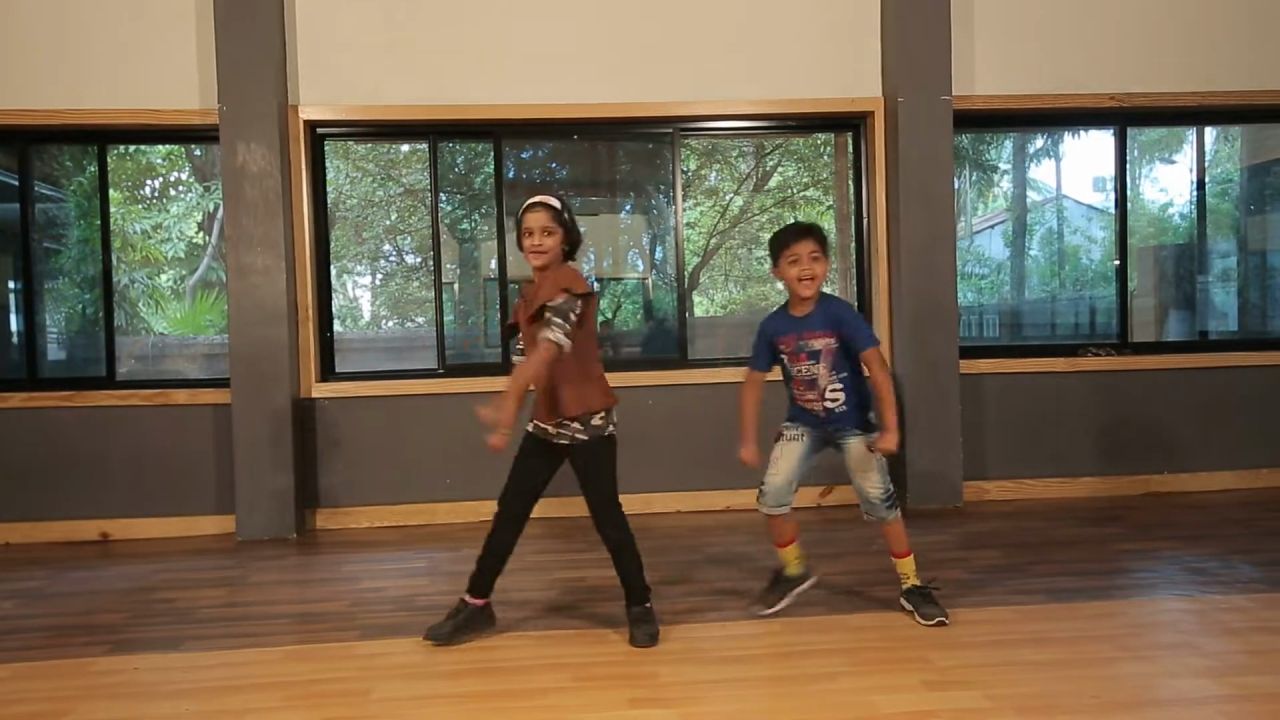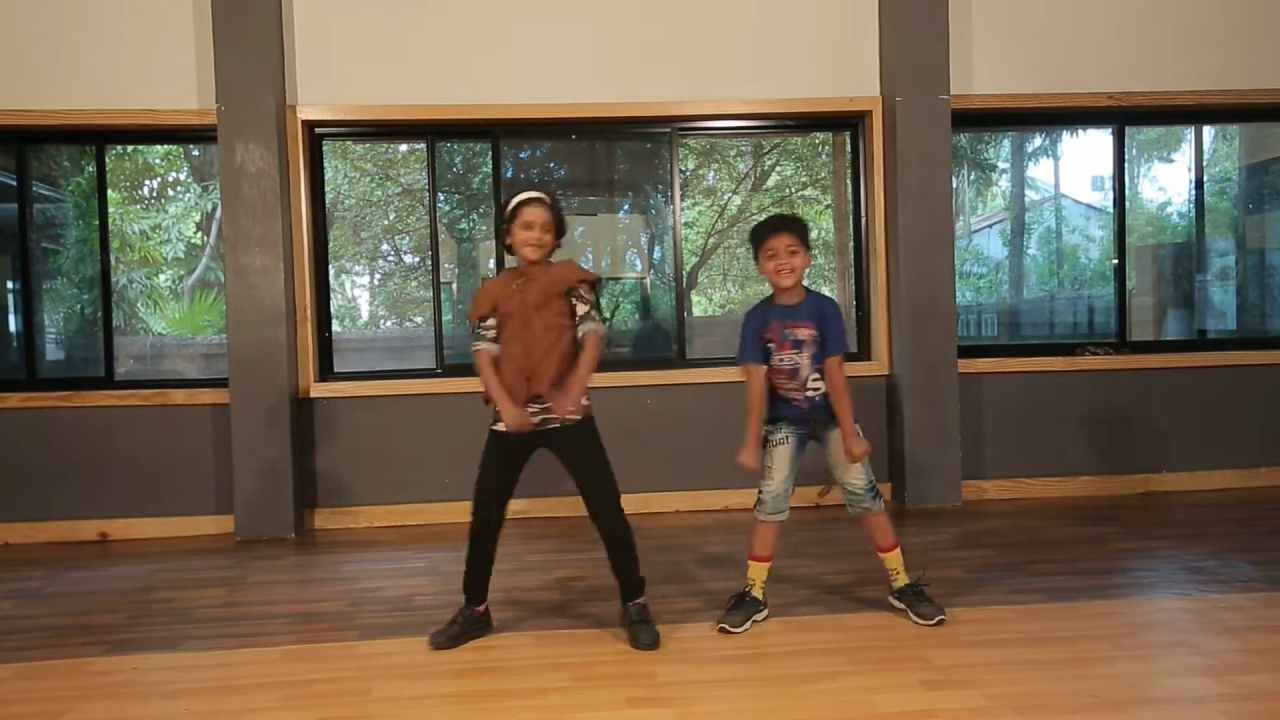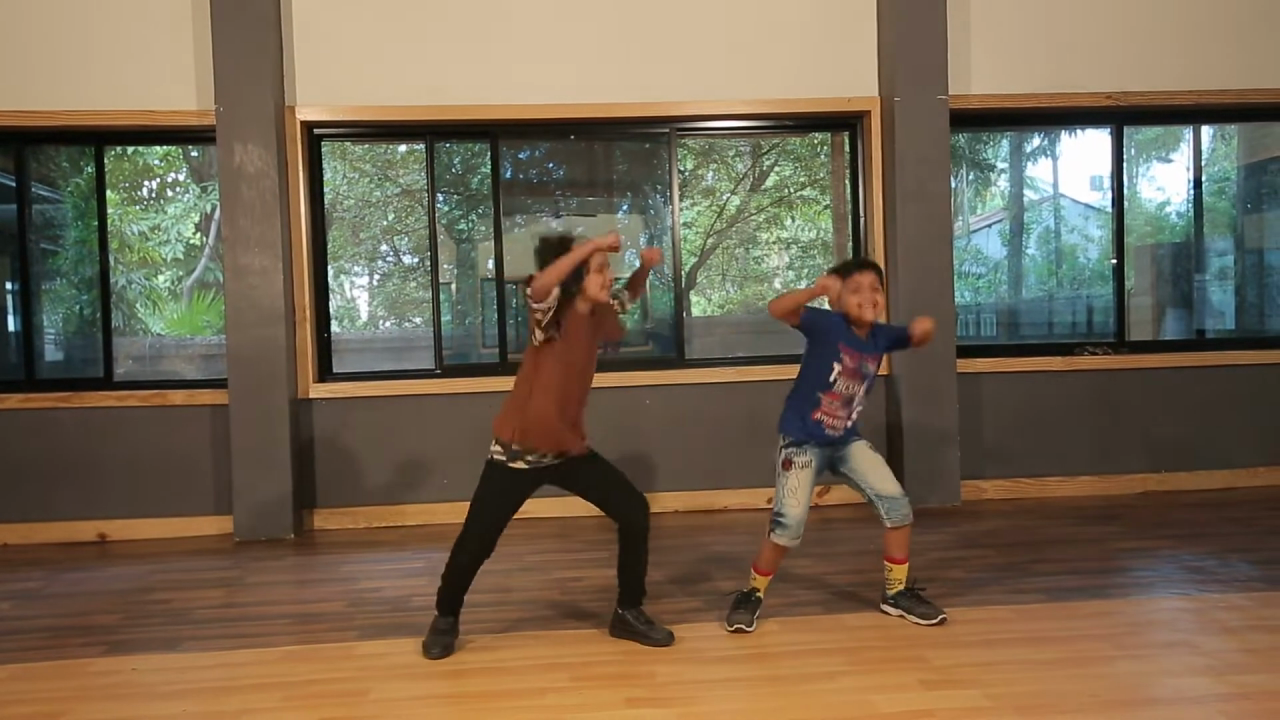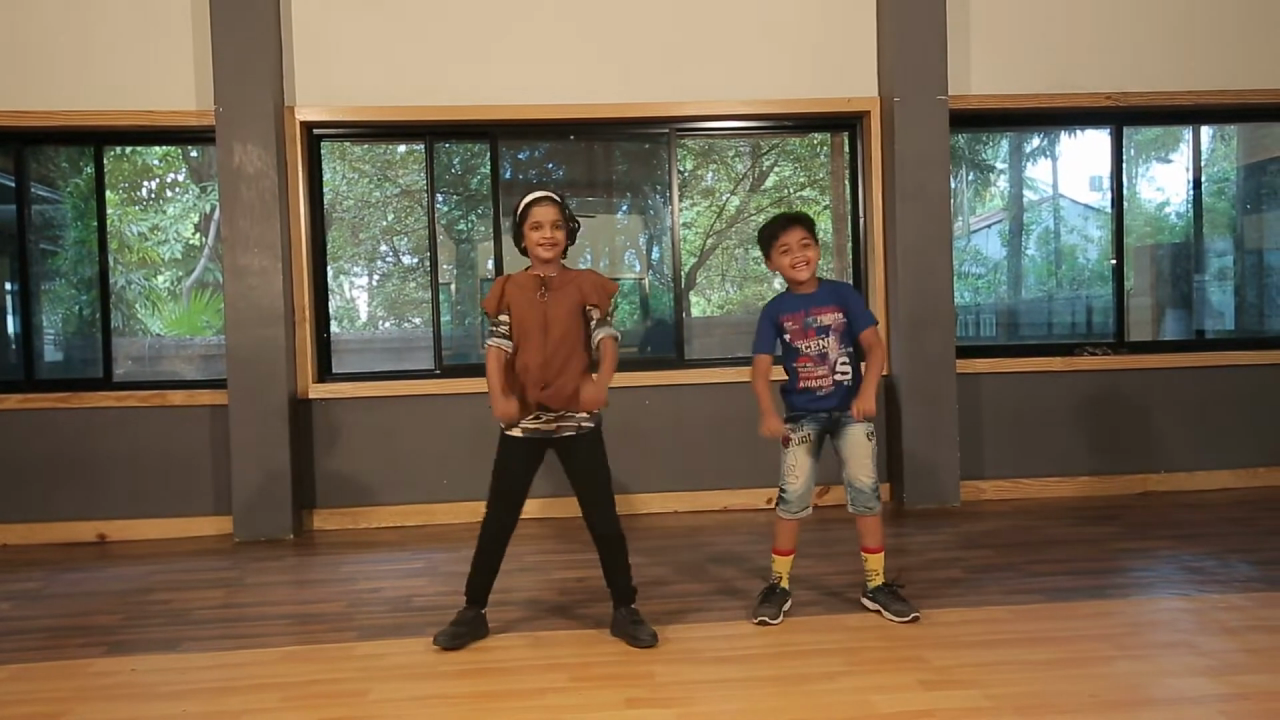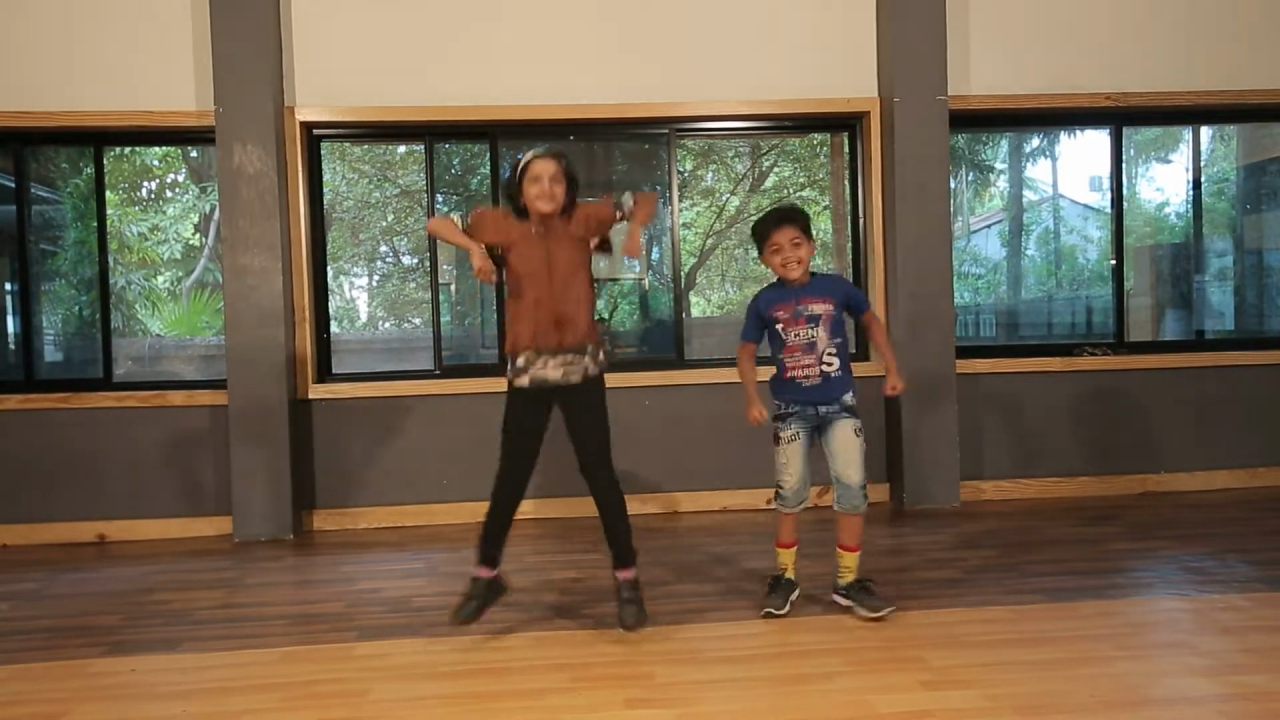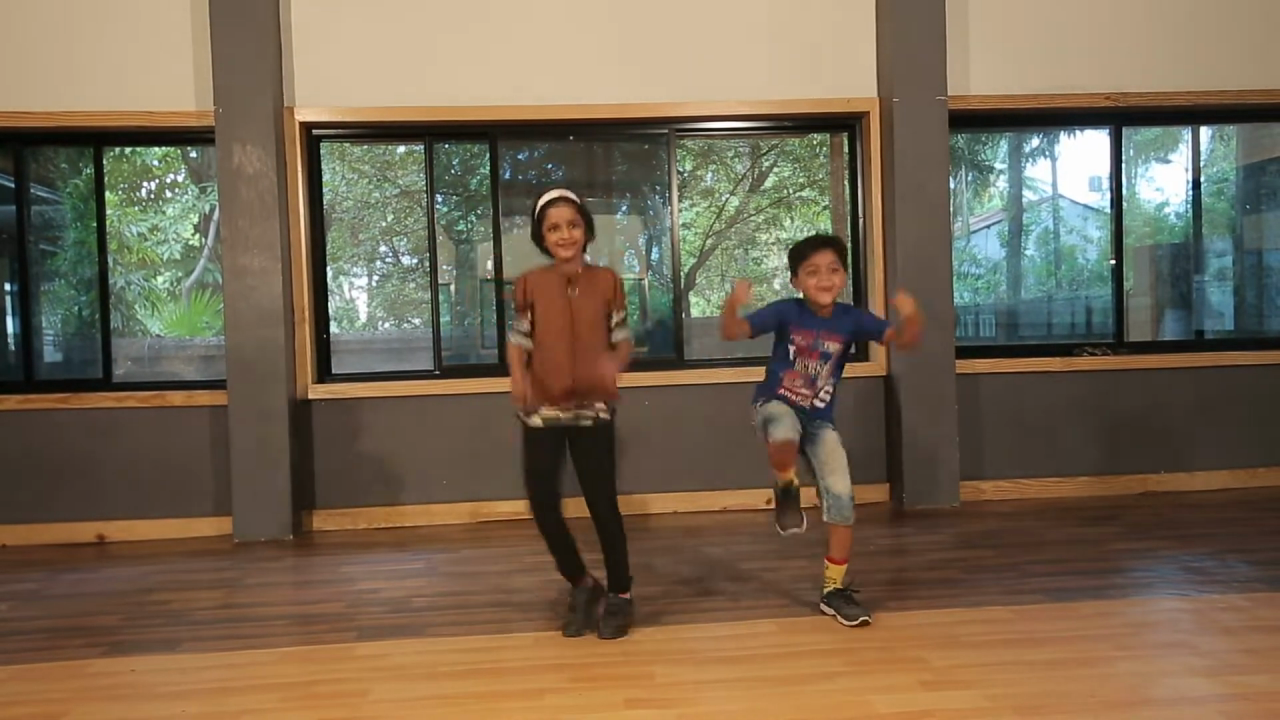
dt=0.4s
person 1, frame 1
left shoulder: (569, 288)
right shoulder: (529, 301)
left elbow: (550, 349)
right elbow: (528, 359)
left wrist: (506, 403)
right wrist: (505, 421)
left hip: (589, 421)
right hip: (548, 421)
left knee: (606, 515)
right knee: (512, 509)
left ankle: (640, 607)
right ankle: (475, 605)
person 1, frame 2
left shoulder: (569, 277)
right shoulder: (495, 291)
left elbow: (593, 336)
right elbow: (484, 353)
left wrist: (574, 385)
right wrist: (500, 400)
left hip: (567, 412)
right hip: (513, 417)
left knee: (607, 507)
right knee: (486, 512)
left ankle: (635, 604)
right ankle: (474, 610)
person 1, frame 3
left shoulder: (596, 315)
right shoulder: (550, 312)
left elbow: (628, 298)
right elbow: (540, 286)
left wrist: (644, 268)
right wrist: (588, 251)
left hip: (569, 450)
right hip: (517, 452)
left knee: (635, 512)
right knee: (477, 538)
left ankle: (629, 613)
right ankle: (445, 618)
person 1, frame 4
left shoulder: (588, 285)
right shoulder: (507, 290)
left elbow: (607, 338)
right elbow: (497, 348)
left wrist: (604, 378)
right wrist: (497, 393)
left hip: (578, 419)
right hip: (523, 419)
left knee: (603, 519)
right knee: (500, 520)
left ankle: (625, 611)
right ankle: (473, 612)
person 1, frame 5
left shoulder: (584, 221)
right shoulder: (504, 230)
left elbow: (644, 202)
right elbow: (436, 224)
left wrist: (638, 232)
right wrist: (471, 247)
left hip: (581, 369)
right hip: (528, 371)
left knee: (600, 475)
right knee: (511, 479)
left ankle: (626, 579)
right ankle: (486, 576)
person 1, frame 6
left shoulder: (606, 283)
right shoulder: (531, 285)
left elbow: (622, 342)
right elbow: (518, 345)
left wrist: (616, 367)
right wrist: (519, 385)
left hip: (592, 410)
right hip: (541, 410)
left knee: (603, 507)
right knee: (545, 511)
left ankle: (619, 597)
right ankle: (582, 587)
person 2, frame 1
left shoulder: (840, 312)
right shoulder: (774, 325)
left elbow: (877, 367)
right elbow: (754, 381)
left wrist: (890, 427)
right wrist: (748, 438)
left hip: (853, 420)
right hip: (802, 422)
left knee: (879, 501)
right knee: (773, 493)
left ankle: (912, 587)
right ankle: (794, 571)
person 2, frame 2
left shoulder: (825, 308)
right shoulder: (756, 318)
left elbow: (836, 372)
right elbow: (755, 381)
left wrist: (849, 431)
right wrist: (750, 441)
left hip: (832, 415)
right hip: (784, 419)
left knee: (865, 494)
right knee: (771, 501)
left ankle: (902, 585)
right ankle: (753, 594)
person 2, frame 3
left shoulder: (880, 336)
right shoulder: (827, 326)
left elbow: (915, 339)
right elbow: (778, 310)
left wrist: (923, 330)
right wrist: (814, 292)
left hip: (848, 440)
right hip: (803, 440)
left knee: (897, 507)
right knee: (787, 526)
left ankle: (898, 592)
right ankle: (750, 594)
person 2, frame 4
left shoulder: (843, 294)
right shoulder: (774, 312)
left elbow: (874, 342)
right elbow: (760, 367)
left wrist: (868, 388)
right wrist: (768, 413)
left hip: (851, 410)
right hip: (803, 414)
left knee: (866, 495)
right knee: (791, 500)
left ankle: (876, 587)
right ankle: (777, 585)
person 2, frame 5
left shoulder: (838, 287)
right shoulder: (764, 301)
left elbow: (871, 320)
right elbow: (746, 352)
left wrist: (891, 368)
right wrist: (753, 397)
left hip: (838, 404)
right hip: (790, 408)
left knee: (851, 489)
right knee: (789, 495)
left ankle: (849, 582)
right ankle: (784, 578)
person 2, frame 6
left shoulder: (853, 318)
right shoulder: (786, 312)
left elbow: (902, 340)
right elbow: (734, 332)
left wrist: (910, 318)
right wrist: (734, 307)
left hip: (820, 418)
right hip: (777, 404)
left knee: (841, 500)
right knee: (784, 438)
left ankle: (834, 590)
right ankle: (787, 487)
